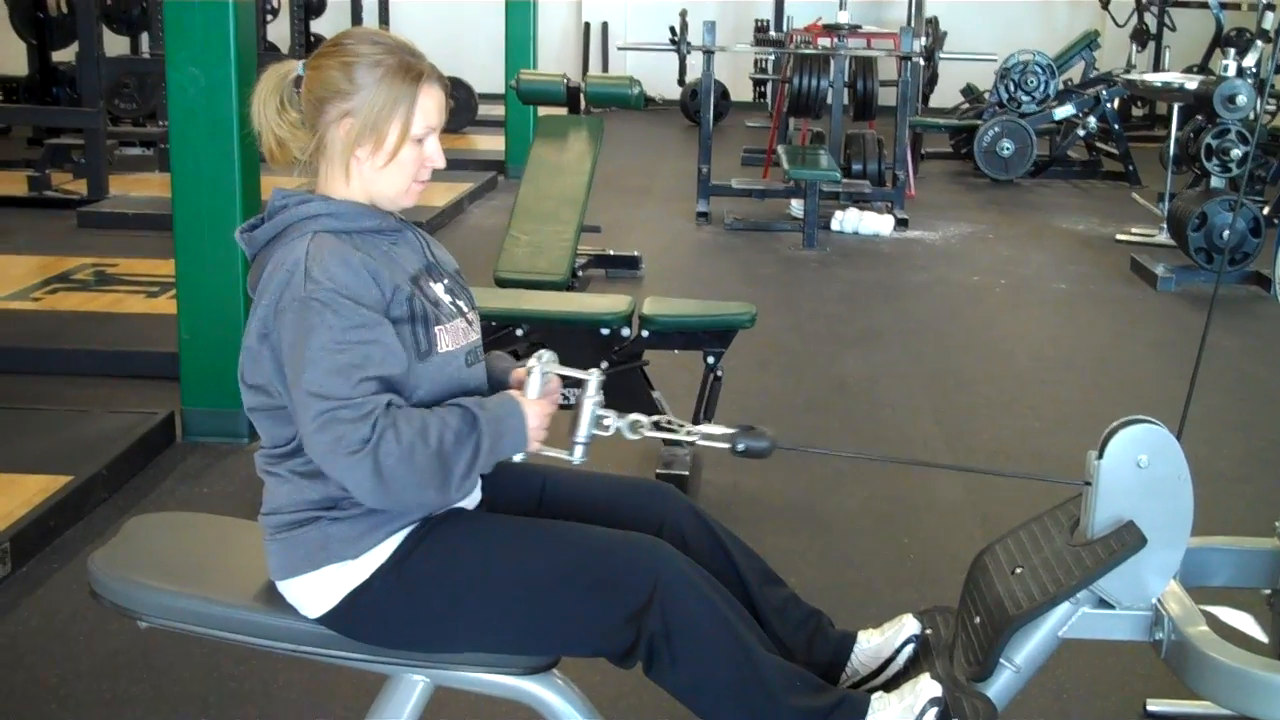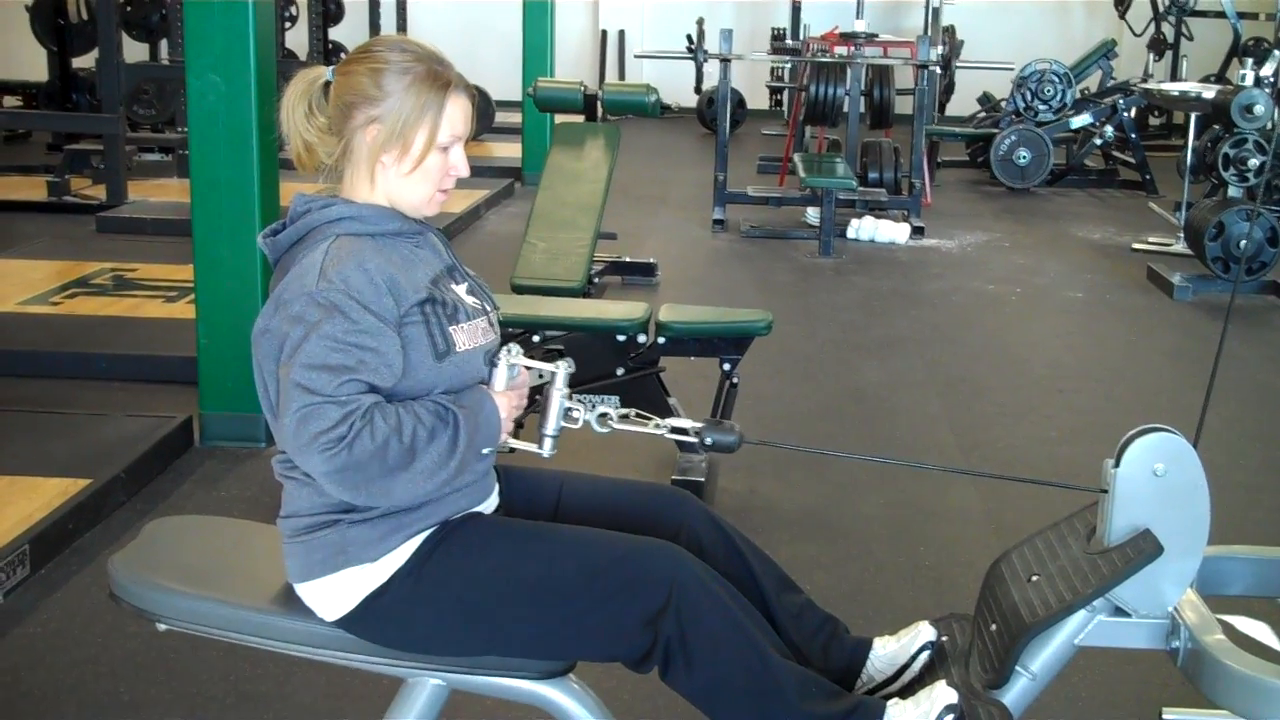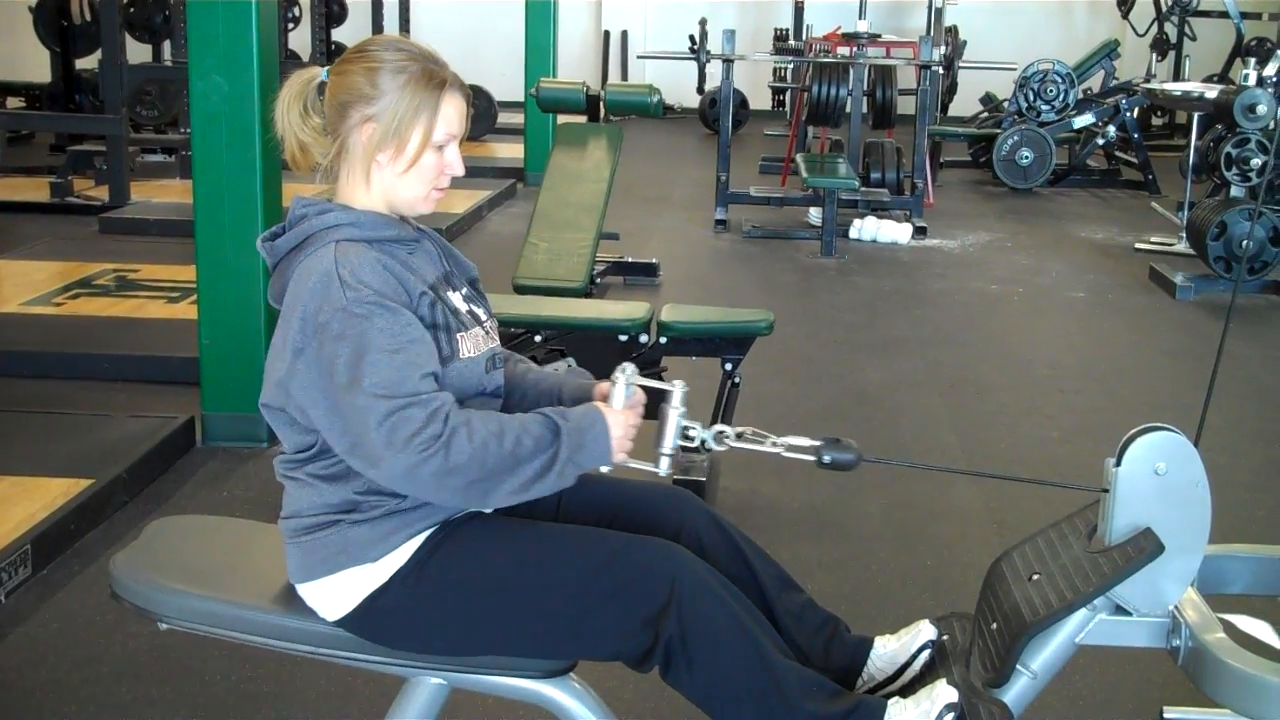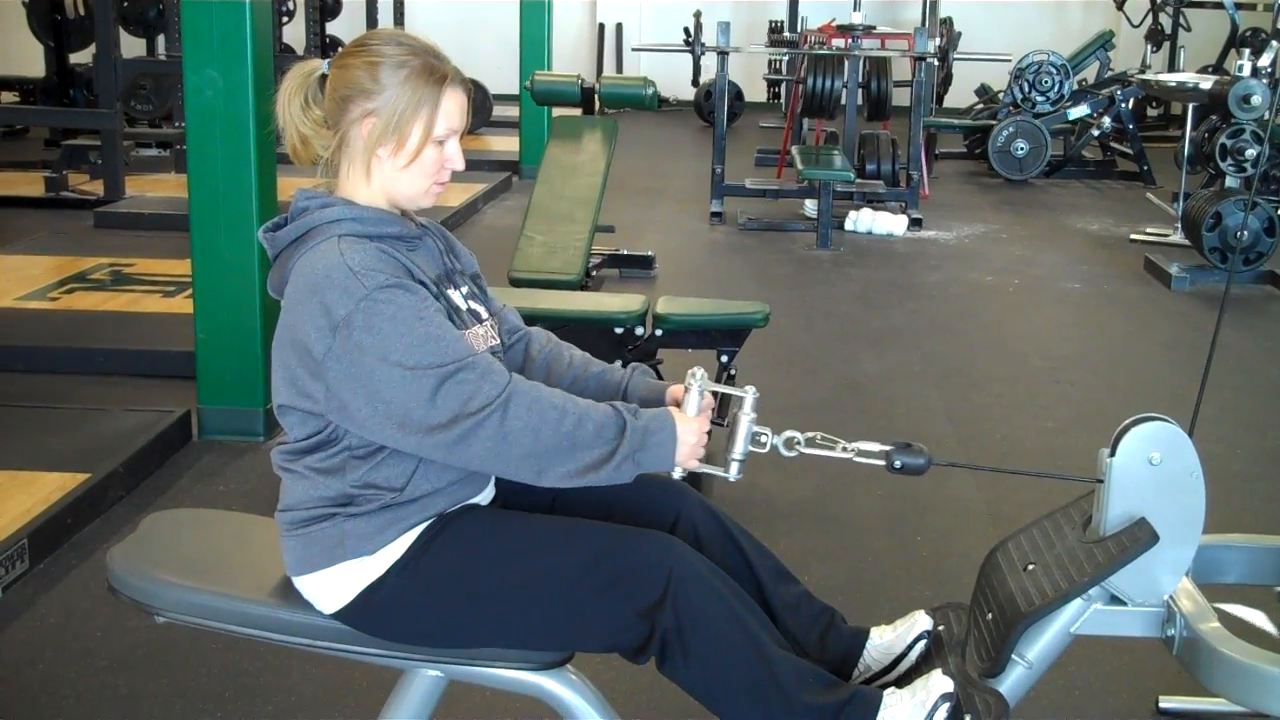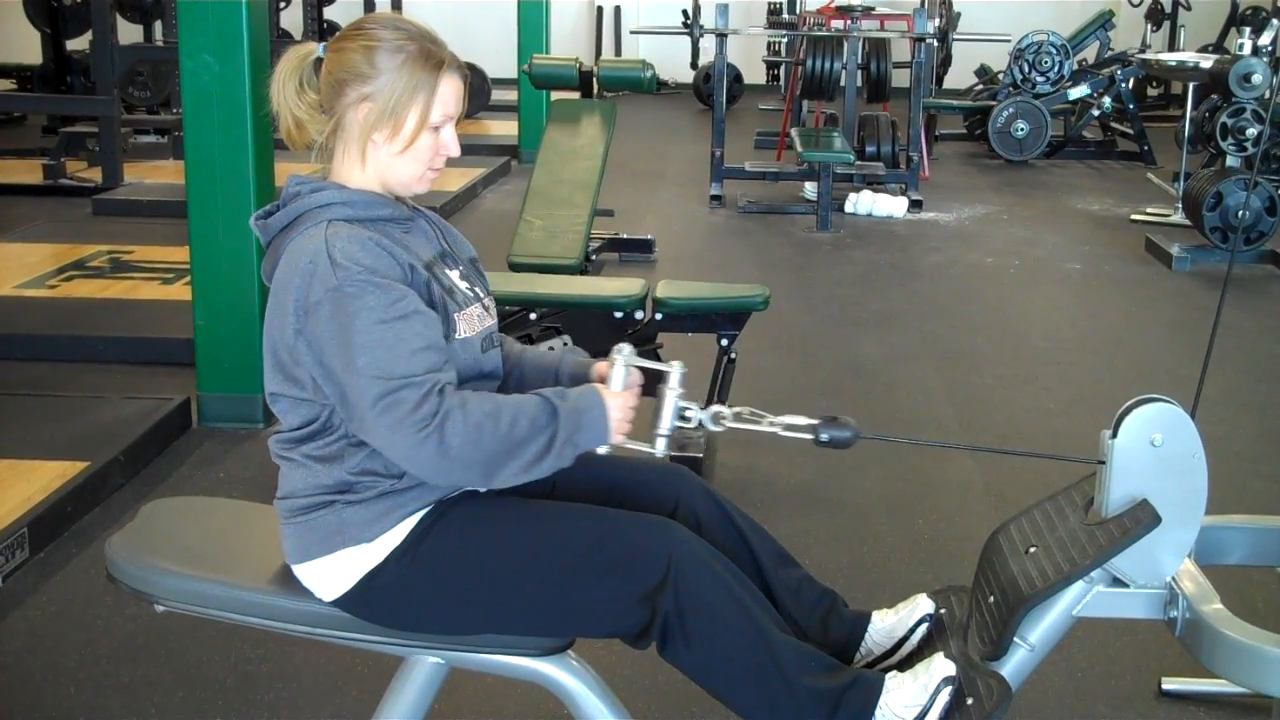
dt=1s
person 1, frame 1
left shoulder: (387, 237)
right shoulder: (320, 275)
right elbow: (364, 450)
left wrist: (508, 380)
right wrist: (507, 424)
left hip: (438, 498)
right hip: (365, 555)
left knee: (655, 510)
right knee: (645, 577)
left ankle: (826, 657)
person 1, frame 2
left shoulder: (403, 241)
right shoulder: (338, 277)
right elbow: (335, 443)
left wrist: (501, 384)
right wrist: (480, 416)
left hip: (455, 499)
right hip: (383, 561)
left knee: (671, 515)
right knee: (660, 582)
left ankle: (839, 662)
person 1, frame 3
left shoulder: (406, 245)
right shoulder: (345, 284)
left elbow: (476, 378)
right elbow: (425, 451)
left wrist: (579, 394)
right wrist: (584, 432)
left hip: (452, 504)
right hip: (384, 561)
left knee: (674, 515)
right knee: (661, 581)
left ankle: (843, 661)
person 1, frame 4
left shoulder: (411, 239)
right shoulder: (348, 279)
left elbow: (517, 351)
right elbow: (492, 414)
left wrist: (646, 394)
right wrist: (653, 436)
left hip: (452, 490)
right hip: (381, 552)
left knee: (670, 509)
right knee: (657, 574)
left ankle: (839, 652)
person 1, frame 5
left shoulder: (403, 225)
right shoulder: (340, 263)
left elbow: (474, 362)
right elbow: (432, 431)
left wrist: (577, 373)
right wrist: (585, 415)
left hip: (446, 482)
right hip: (381, 539)
left knee: (671, 492)
right knee: (659, 558)
left ankle: (843, 638)
